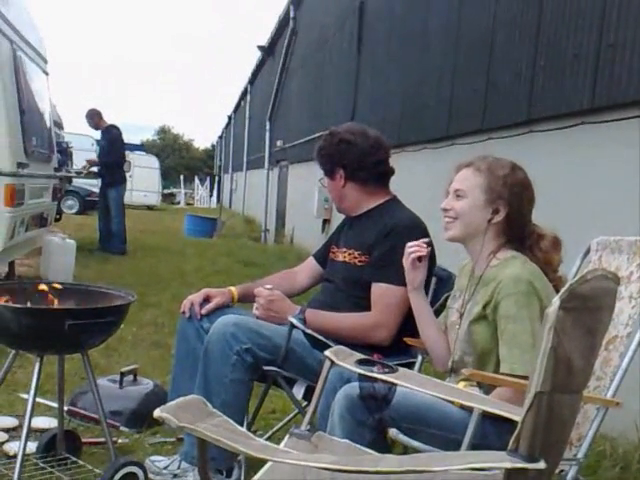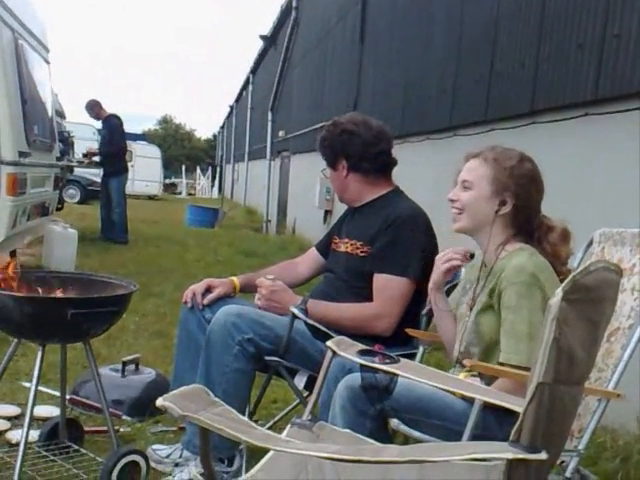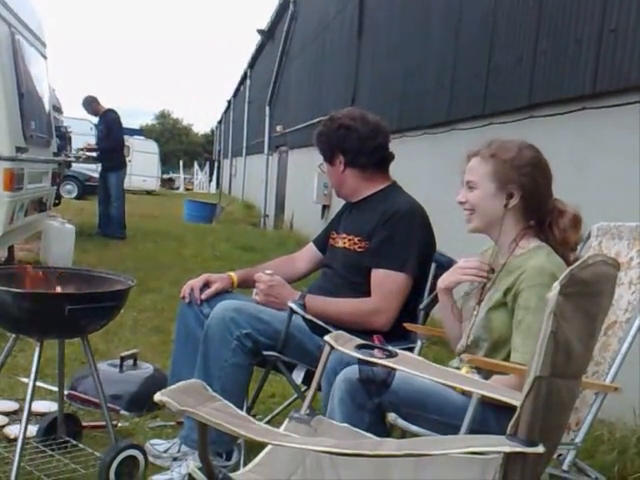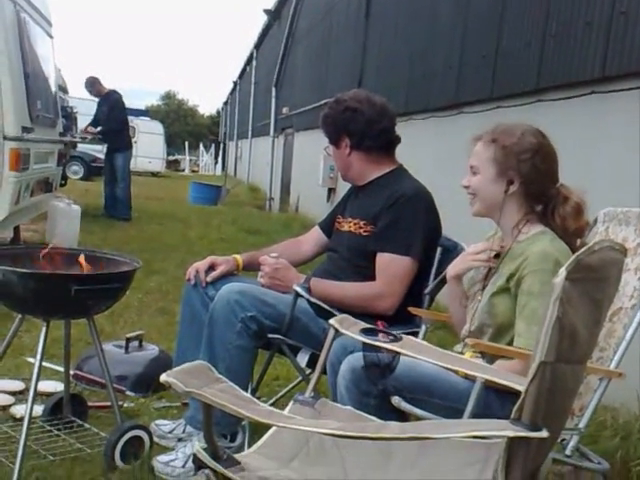
dt=0.5s
person 1, frame 1
left shoulder: (400, 229)
right shoulder: (352, 224)
left elbow: (381, 328)
right elbow: (299, 276)
left wrist: (296, 315)
right wrist: (232, 292)
right hip: (315, 335)
left knee: (231, 333)
right knee: (200, 316)
right ankle: (193, 444)
person 1, frame 2
left shoulder: (404, 220)
right shoulder: (354, 215)
left elbow: (383, 319)
right elbow: (302, 266)
left wrist: (297, 306)
right wrist: (234, 282)
right hip: (316, 324)
left knee: (233, 323)
right knee: (201, 307)
right ankle: (193, 433)
person 1, frame 3
left shoulder: (401, 215)
right shoulder: (352, 210)
left elbow: (380, 314)
right elbow: (300, 261)
left wrist: (295, 300)
right wrist: (233, 277)
right hip: (313, 319)
left knee: (231, 318)
right knee: (200, 301)
right ankle: (191, 426)
person 1, frame 4
left shoulder: (407, 199)
right shoulder: (358, 193)
left elbow: (385, 299)
right elbow: (305, 244)
left wrist: (300, 284)
right wrist: (238, 260)
right hip: (319, 303)
left knee: (236, 300)
right knee: (205, 284)
left ankle: (216, 434)
right ankle: (195, 410)
person 2, frame 1
left shoulder: (515, 280)
right shoulder: (470, 271)
left elbow: (518, 394)
right elbow: (444, 359)
left wrist: (456, 406)
right wrist: (415, 289)
left hip: (500, 426)
right hip: (468, 403)
left knee: (356, 399)
right knee: (345, 378)
person 2, frame 2
left shoulder: (521, 269)
right shoulder: (483, 264)
left elbow: (517, 386)
right elbow: (460, 351)
left wrist: (453, 396)
right wrist: (436, 289)
left hip: (504, 417)
right hip: (473, 396)
left knee: (358, 389)
person 2, frame 3
left shoulder: (537, 270)
right shoulder: (492, 257)
left elbow: (523, 383)
left wrist: (452, 385)
right wrist: (444, 291)
left hip: (501, 412)
left knee: (357, 382)
right knee: (346, 362)
person 2, frame 4
left shoulder: (541, 255)
right shoulder: (497, 242)
left elbow: (527, 369)
left wrist: (452, 371)
right wrist: (454, 278)
left hip: (505, 396)
right hip: (473, 374)
left knee: (361, 370)
right knee: (346, 349)
person 3, frame 1
left shoulder: (114, 134)
right shoulder: (104, 134)
left elbow: (119, 159)
left wrist: (98, 162)
right wrist: (94, 163)
left hip: (116, 182)
right hip: (106, 181)
left knee: (116, 215)
right knee: (103, 214)
left ankle: (119, 247)
right ankle: (105, 244)
person 3, frame 2
left shoulder: (114, 123)
right shoulder: (106, 124)
left elbow: (119, 148)
left wrist: (98, 152)
right wrist: (96, 153)
left hip: (117, 171)
right hip: (108, 171)
left knee: (117, 205)
right knee: (105, 204)
left ankle: (120, 236)
right ankle: (107, 233)
person 3, frame 3
left shoulder: (112, 118)
right shoulder: (102, 120)
left elbow: (117, 143)
left wrist: (96, 148)
right wrist: (94, 147)
left hip: (116, 166)
right hip: (106, 166)
left knee: (116, 200)
right knee: (103, 199)
left ankle: (118, 231)
right ankle: (104, 228)
person 3, frame 4
left shoulder: (115, 99)
right shoulder: (102, 102)
left elbow: (117, 124)
right elbow: (96, 120)
left wrist: (98, 132)
right wrist: (87, 128)
left hip: (122, 147)
right hip: (111, 146)
left knee: (122, 181)
right knee: (109, 180)
left ankle: (123, 213)
right ankle: (110, 210)
